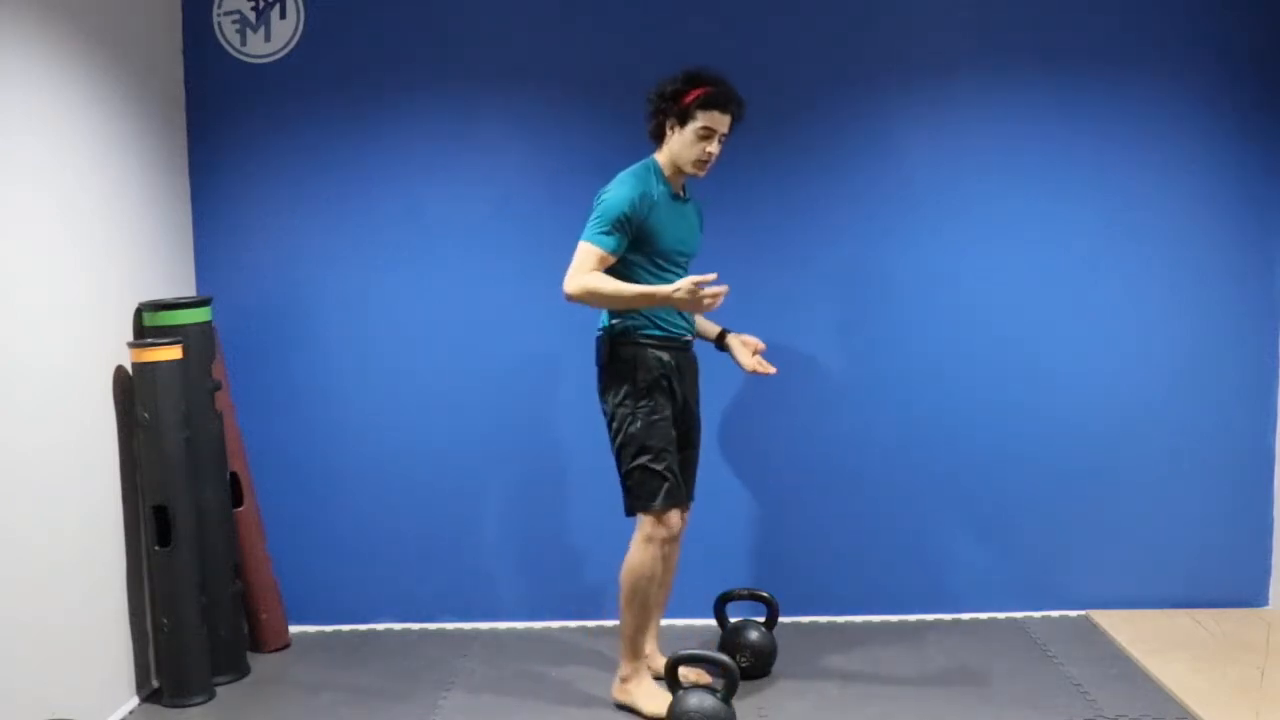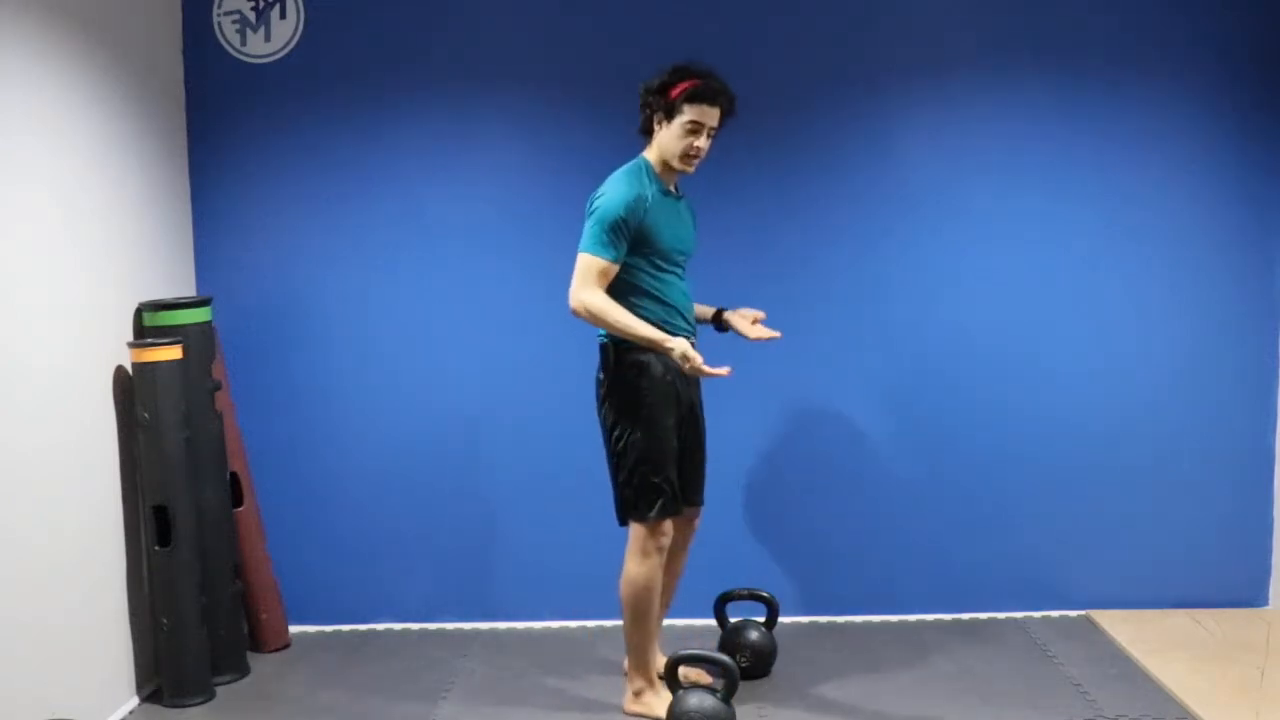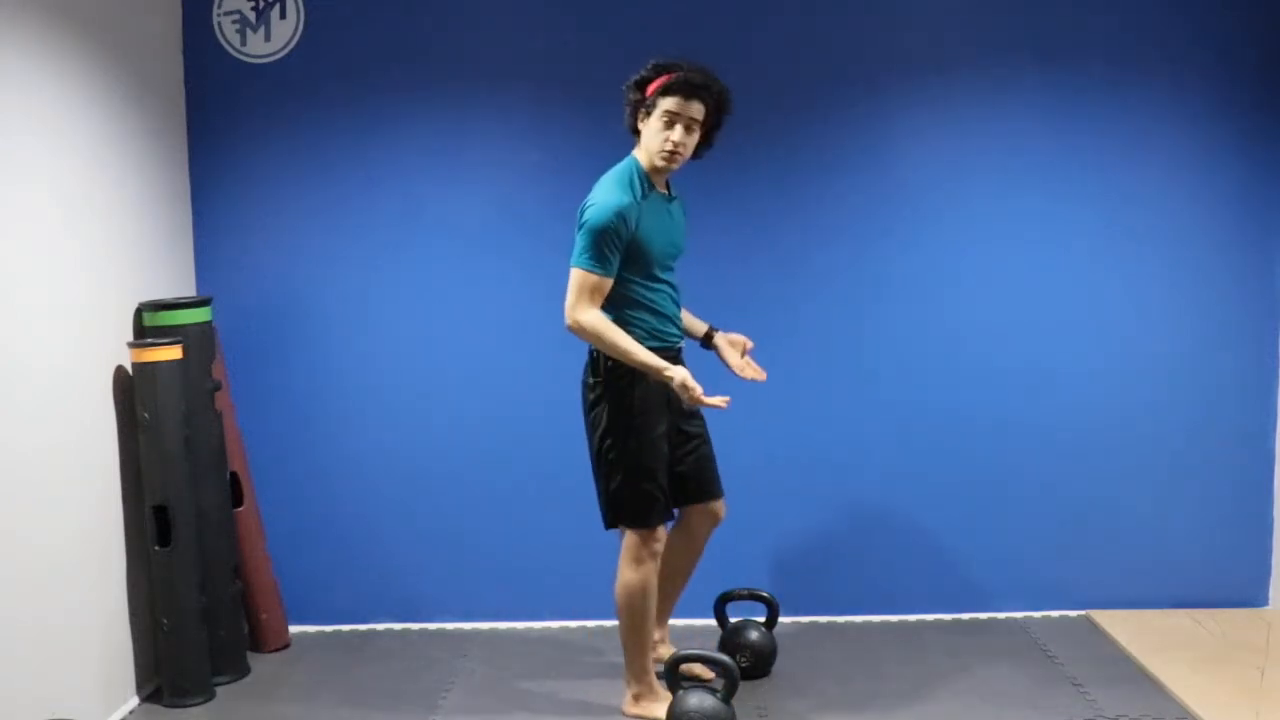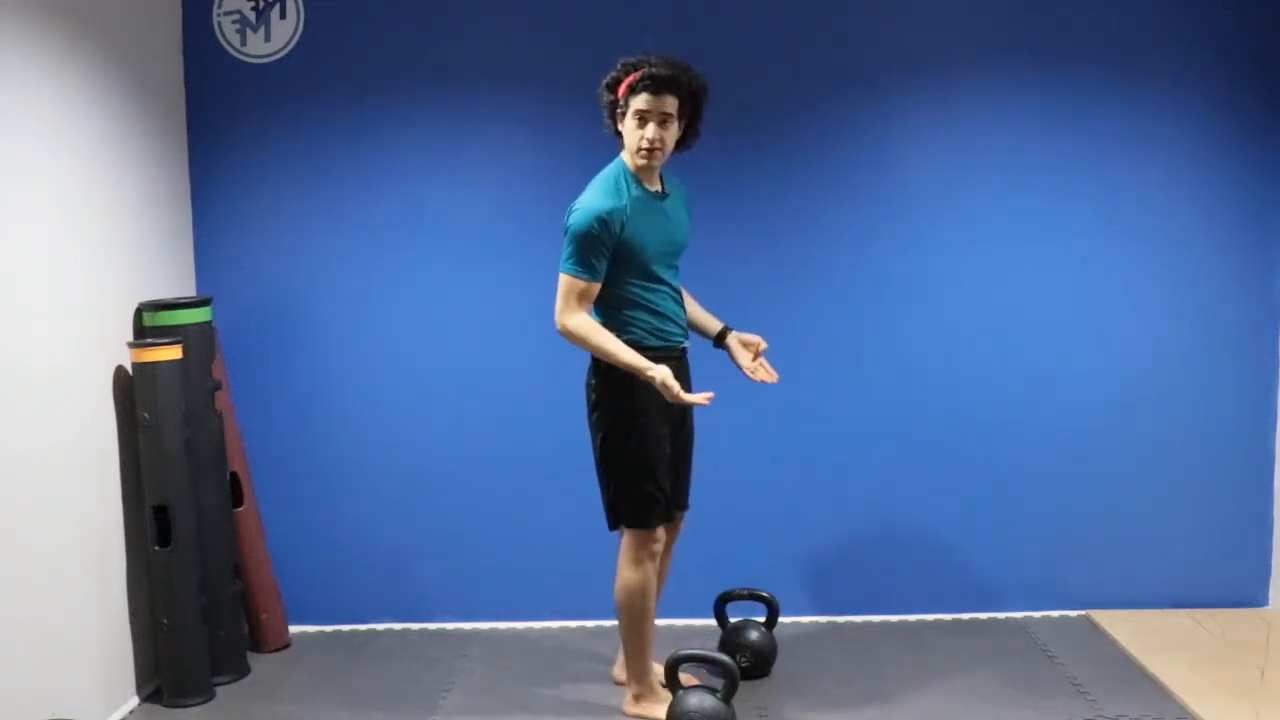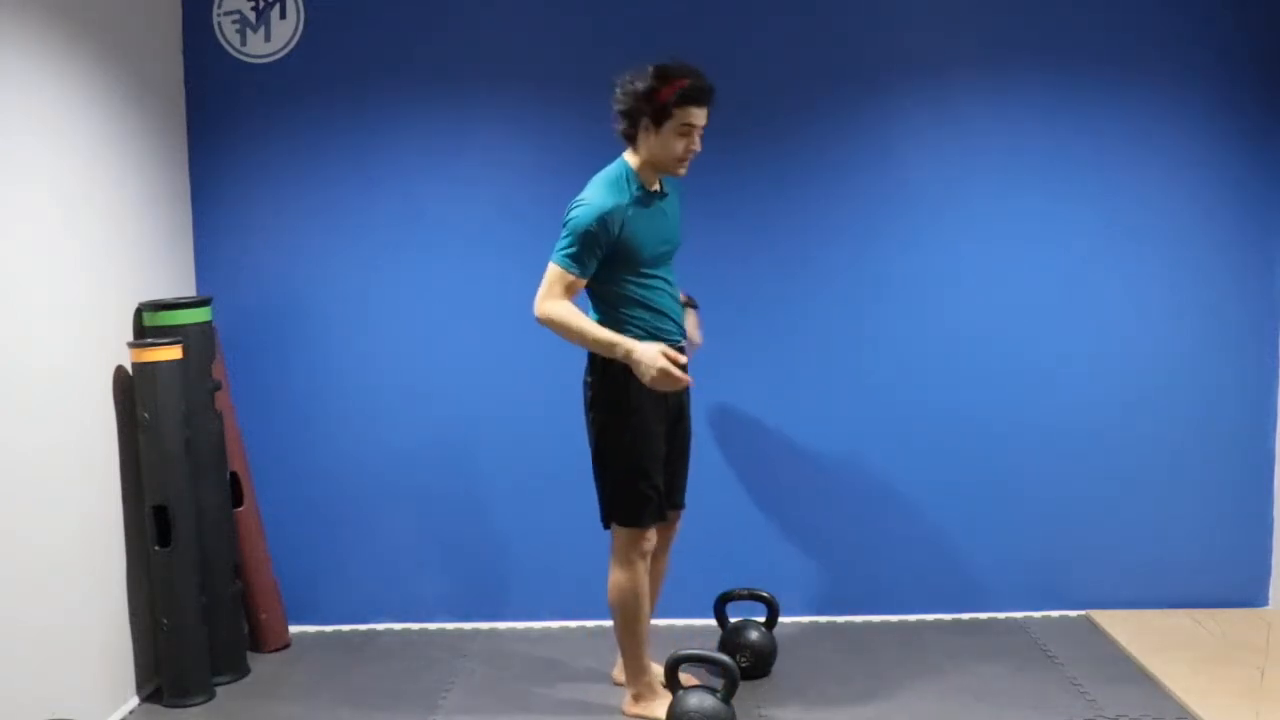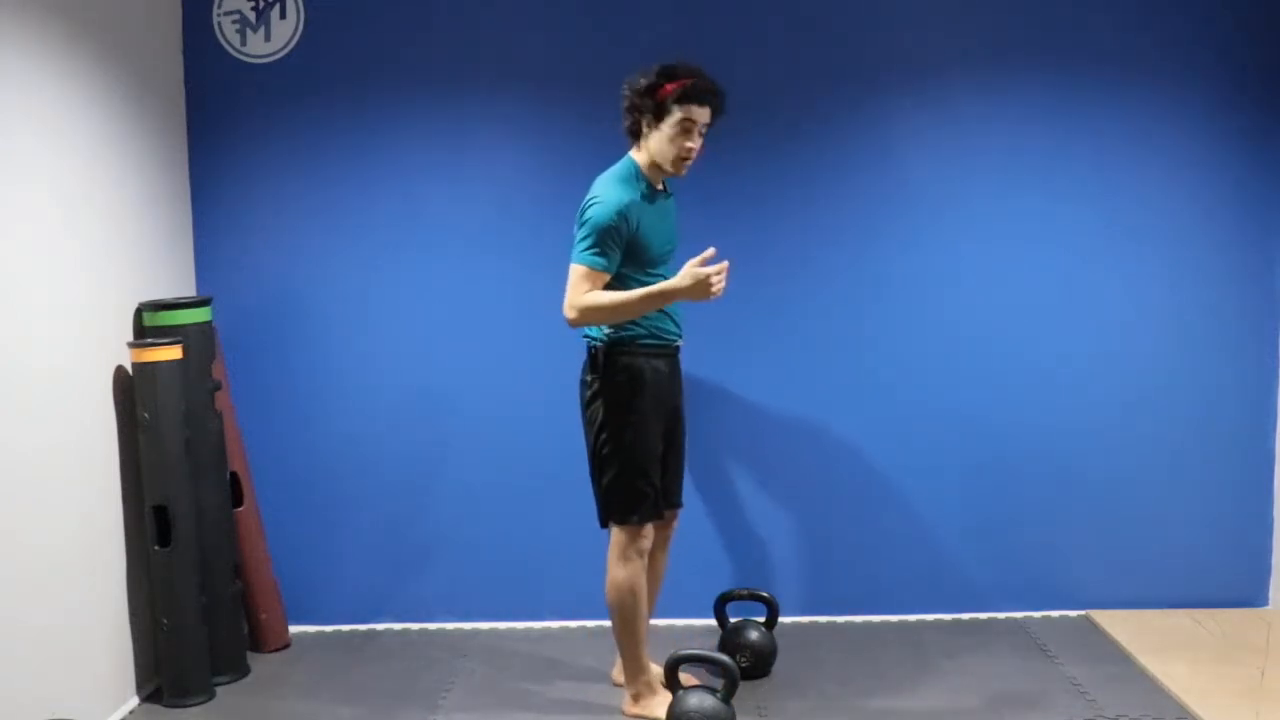
dt=0.4s
person 1, frame 1
left shoulder: (689, 205)
right shoulder: (627, 194)
right elbow: (578, 283)
left wrist: (721, 335)
right wrist: (667, 295)
left hip: (678, 361)
right hip: (634, 365)
left knee: (675, 519)
right knee: (658, 520)
left ankle: (648, 650)
person 1, frame 2
left shoulder: (678, 200)
right shoulder: (620, 195)
right elbow: (583, 297)
left wrist: (720, 317)
right wrist: (666, 344)
left hip: (675, 374)
right hip: (637, 374)
left knee: (683, 520)
right knee: (651, 530)
left ankle: (649, 654)
person 1, frame 3
left shoulder: (669, 196)
right shoulder: (612, 203)
right elbow: (580, 313)
left wrist: (709, 336)
right wrist: (664, 370)
left hip: (666, 374)
right hip: (627, 381)
left knee: (706, 509)
right knee: (645, 535)
left ankle: (654, 636)
person 1, frame 4
left shoulder: (675, 195)
right shoulder: (598, 208)
right elbow: (570, 317)
left wrist: (724, 336)
right wrist: (647, 371)
left hip: (671, 374)
right hip: (629, 383)
left knee: (668, 528)
right knee: (642, 538)
left ankle: (634, 660)
person 1, frame 5
left shoulder: (666, 191)
right shoulder: (601, 205)
right elbow: (548, 305)
left wrist: (684, 310)
right wrist: (631, 349)
left hip: (664, 376)
right hip: (626, 380)
left knee: (664, 525)
right knee: (633, 536)
left ankle: (635, 660)
person 1, frame 6
left shoulder: (660, 191)
right shoulder: (613, 201)
right elbow: (577, 306)
right wrist: (676, 290)
left hip: (661, 368)
right hip: (624, 373)
left knee: (662, 524)
right knee: (631, 533)
left ankle: (634, 660)
